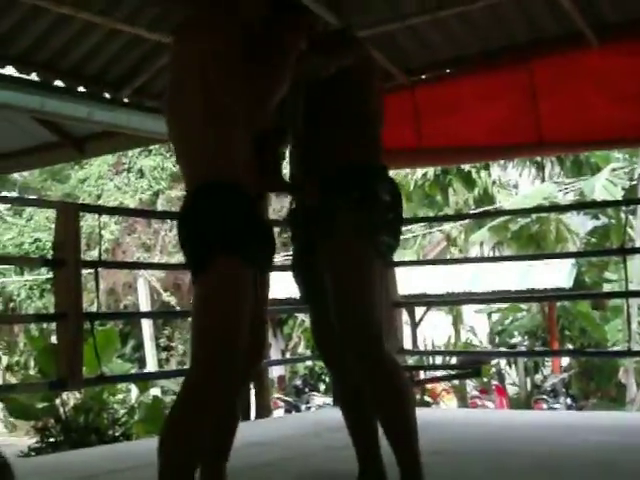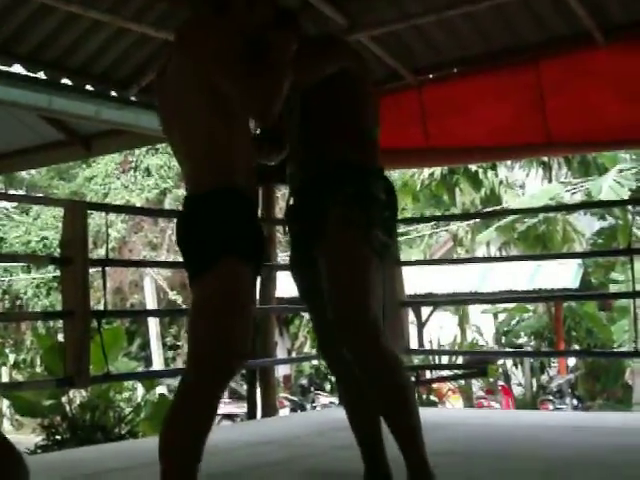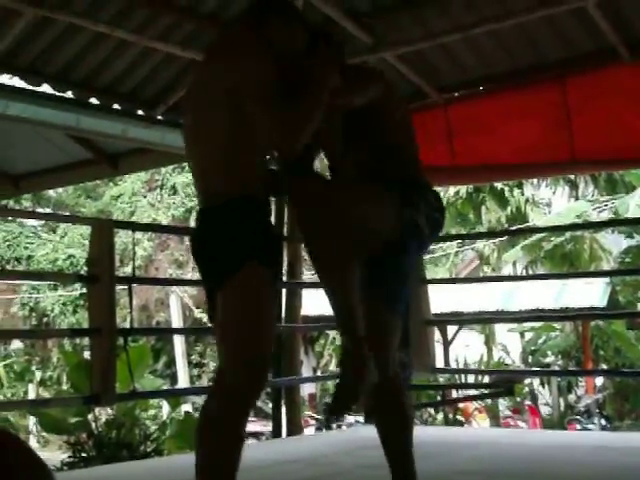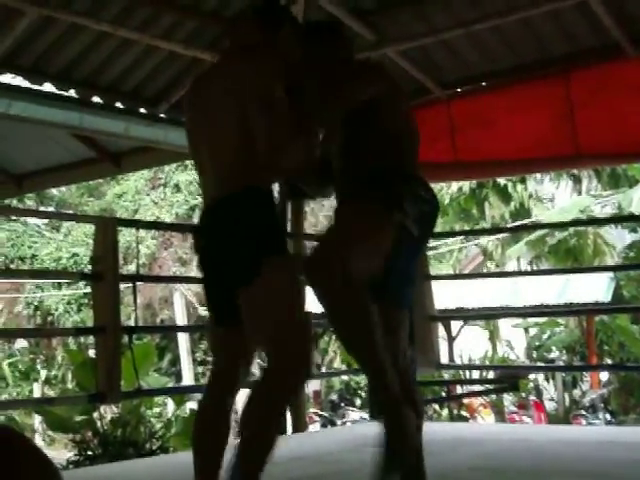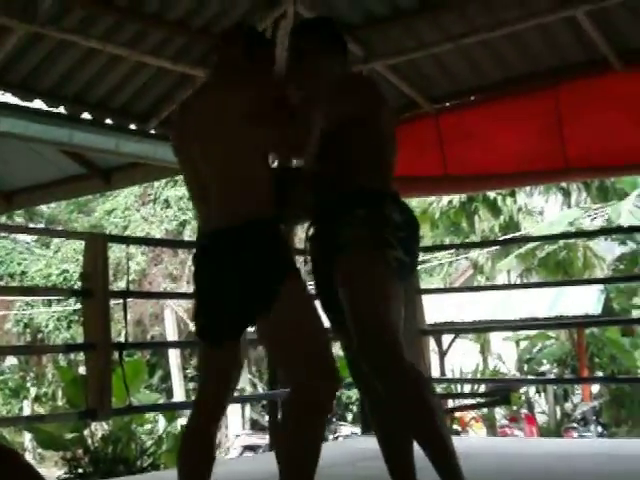
dt=0.4s
person 1, frame 1
left shoulder: (197, 58)
right elbow: (253, 106)
right wrist: (289, 43)
left hip: (237, 219)
right hip: (221, 216)
left knee: (240, 363)
right knee: (213, 371)
person 1, frame 2
left shoulder: (173, 71)
right elbow: (261, 105)
right wrist: (281, 50)
left hip: (217, 219)
right hip: (221, 219)
left knee: (221, 363)
right knee: (209, 369)
person 1, frame 3
left shoulder: (207, 80)
right shoulder: (245, 52)
right elbow: (286, 138)
right wrist: (321, 85)
left hip: (217, 227)
right hip: (235, 226)
left knee: (240, 371)
right knee: (246, 371)
person 1, frame 4
left shoulder: (200, 87)
right shoulder: (257, 67)
right elbow: (276, 158)
left hip: (214, 229)
right hip: (246, 221)
left knee: (228, 371)
right knee: (291, 360)
person 1, frame 5
left shoulder: (185, 116)
right shoulder: (244, 88)
right elbow: (291, 142)
left hip: (211, 258)
right hip: (250, 249)
left knee: (211, 398)
right knee: (318, 379)
person 2, frame 1
left shoulder: (342, 49)
right shoulder: (302, 90)
left hip: (357, 204)
right hip: (316, 214)
left knee: (362, 343)
right knee: (333, 348)
person 2, frame 2
left shoulder: (332, 51)
right shoulder: (305, 95)
left hip: (352, 202)
right hip: (314, 212)
left knee: (358, 338)
right knee: (336, 346)
person 2, frame 3
left shoulder: (364, 80)
right shoulder: (336, 125)
left elbow: (327, 103)
left hip: (408, 207)
right hip: (371, 242)
left knee: (309, 198)
right knee: (379, 366)
left ankle: (355, 341)
person 2, frame 4
left shoulder: (369, 74)
right shoulder: (349, 118)
left elbow: (312, 108)
left hip: (394, 203)
right hip: (381, 234)
left knee: (323, 270)
right knee: (390, 359)
left ankle: (396, 410)
person 2, frame 5
left shoulder: (352, 85)
right shoulder: (341, 112)
left elbow: (309, 113)
left hip: (367, 229)
right hip: (341, 238)
left knee: (381, 358)
right knee: (368, 375)
